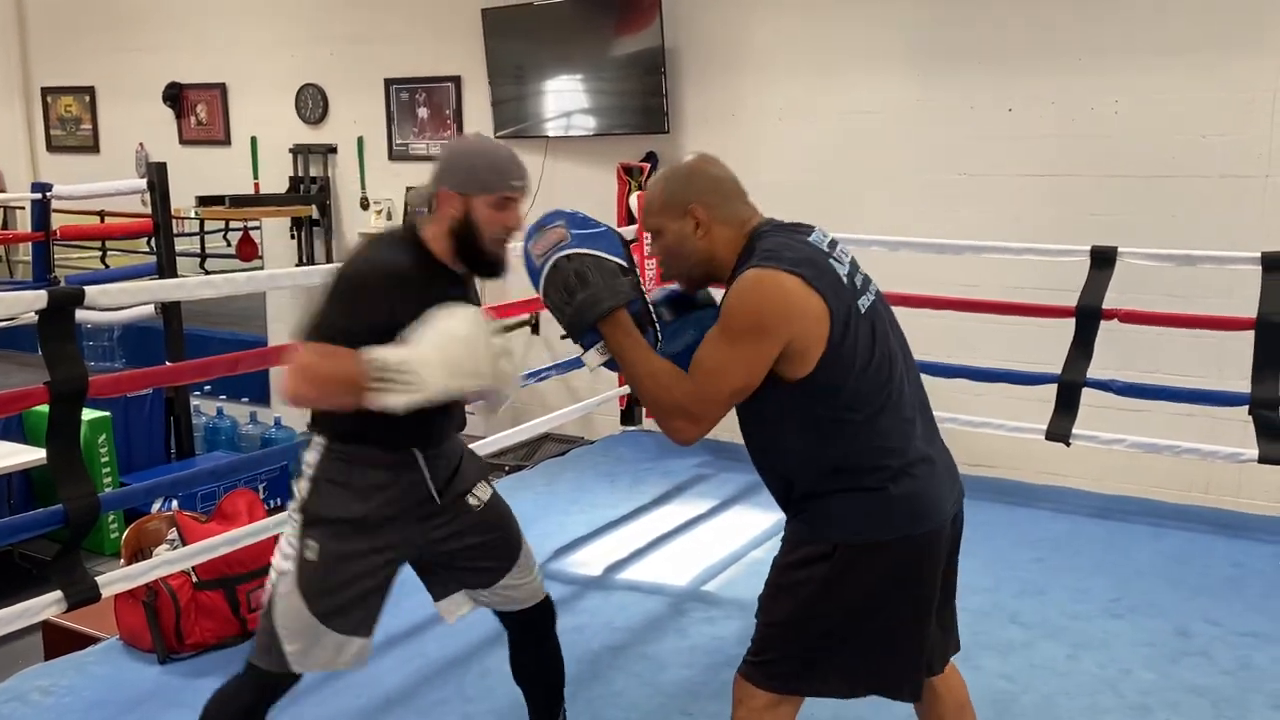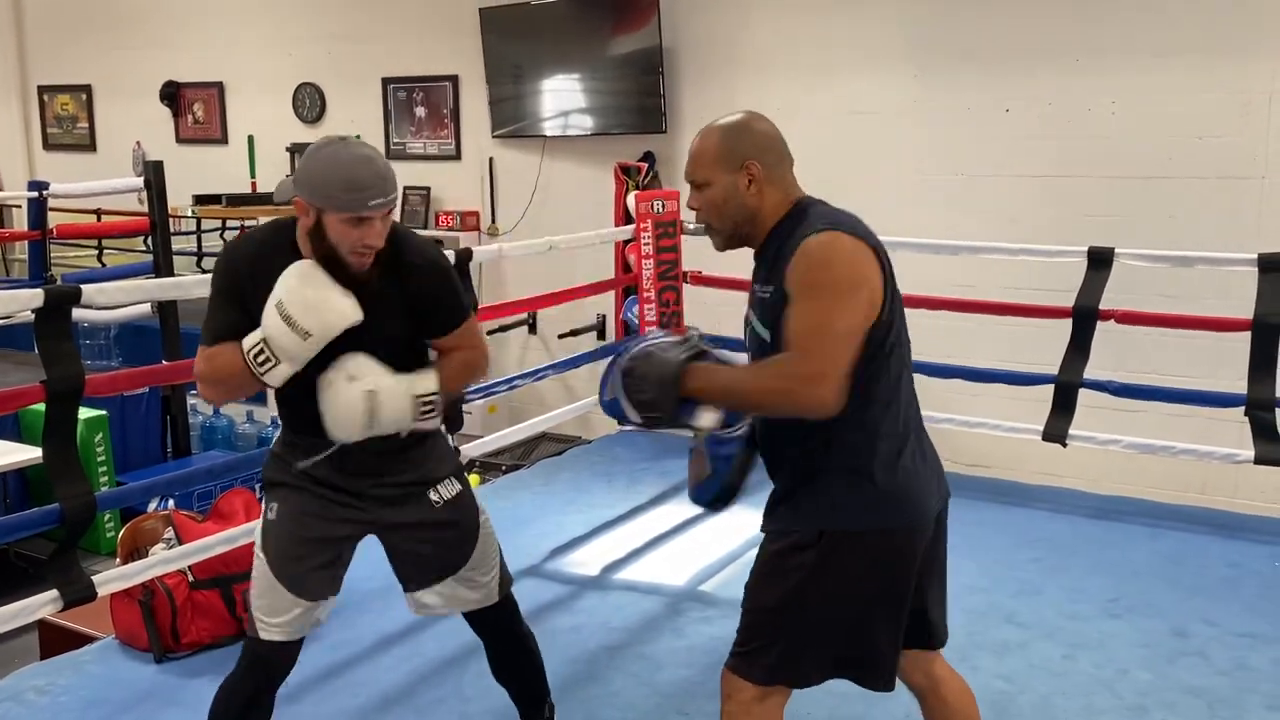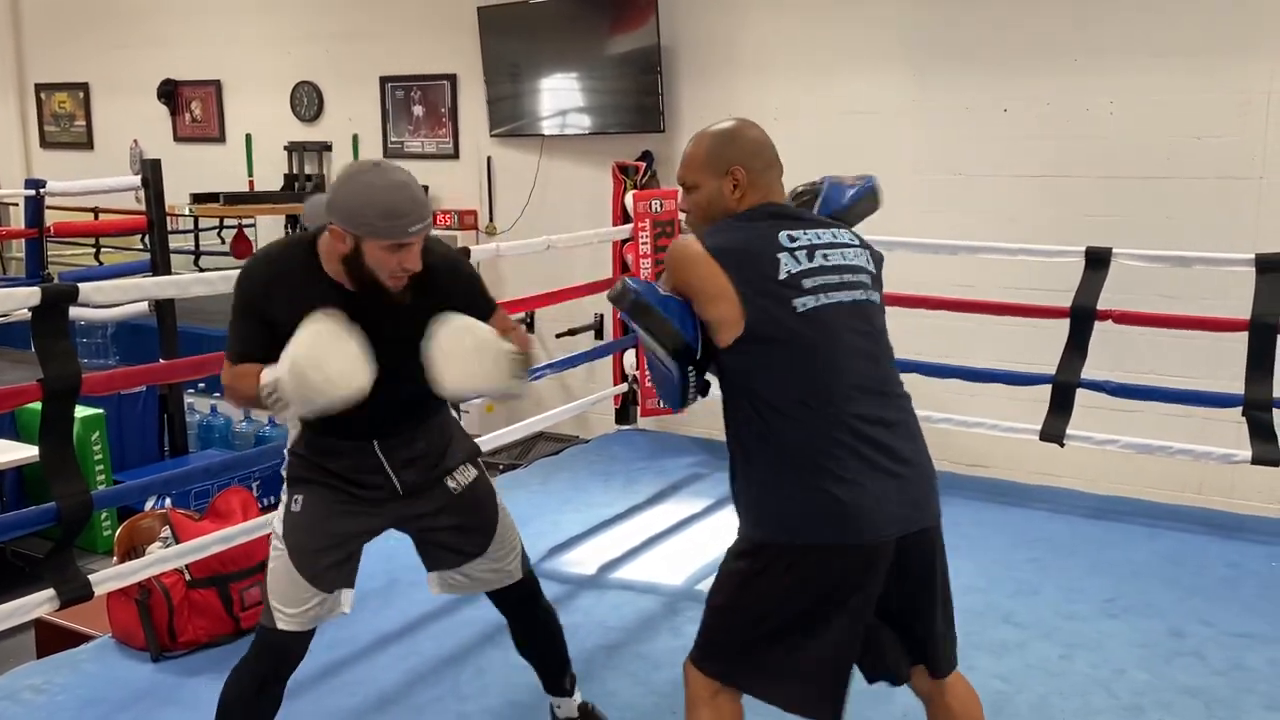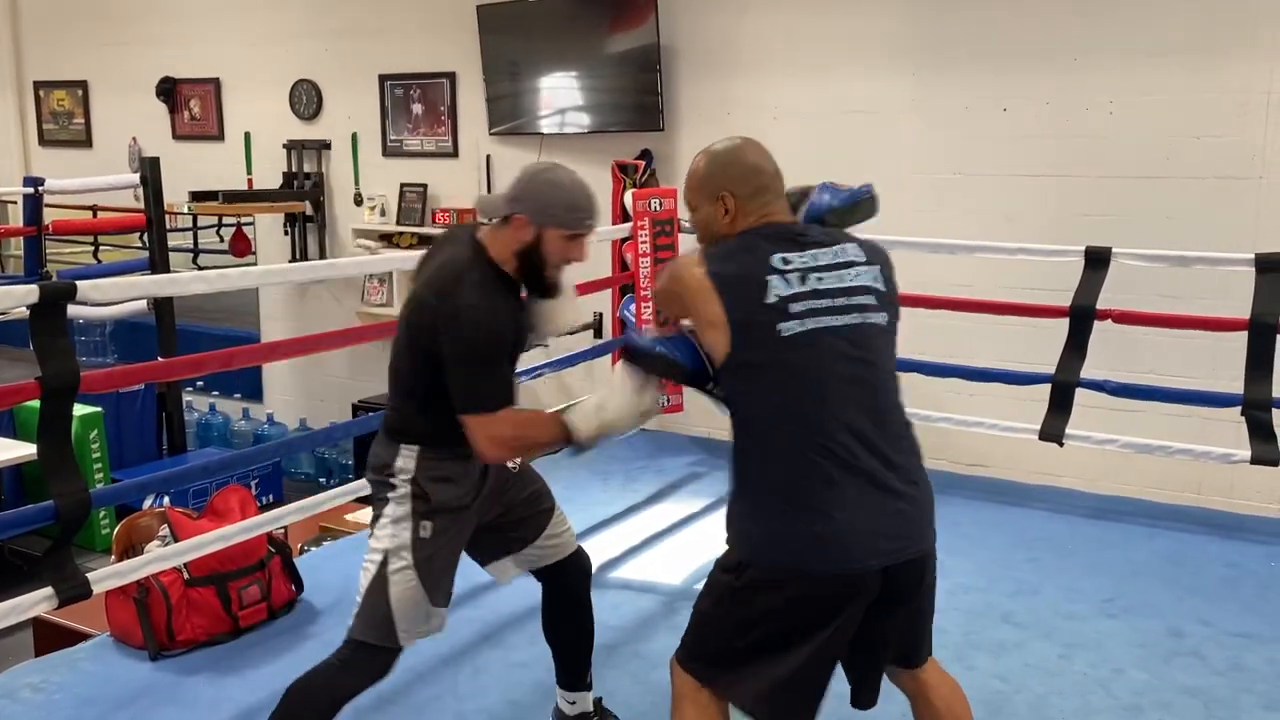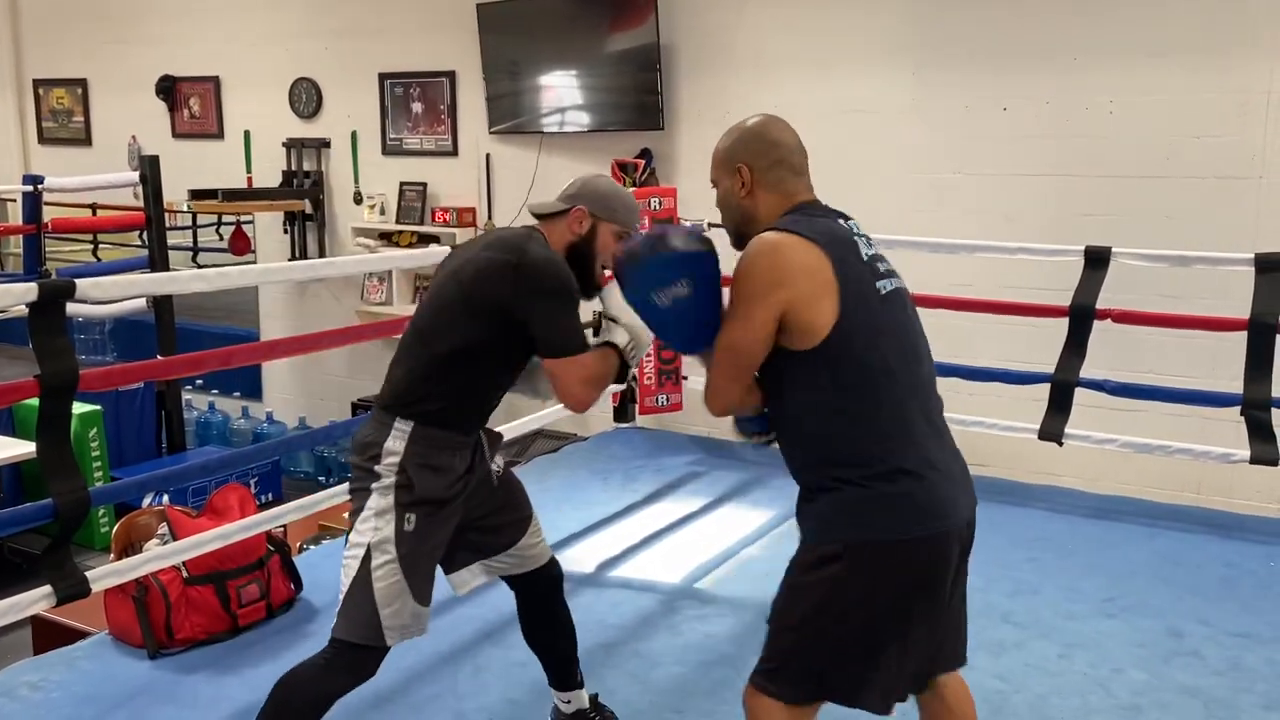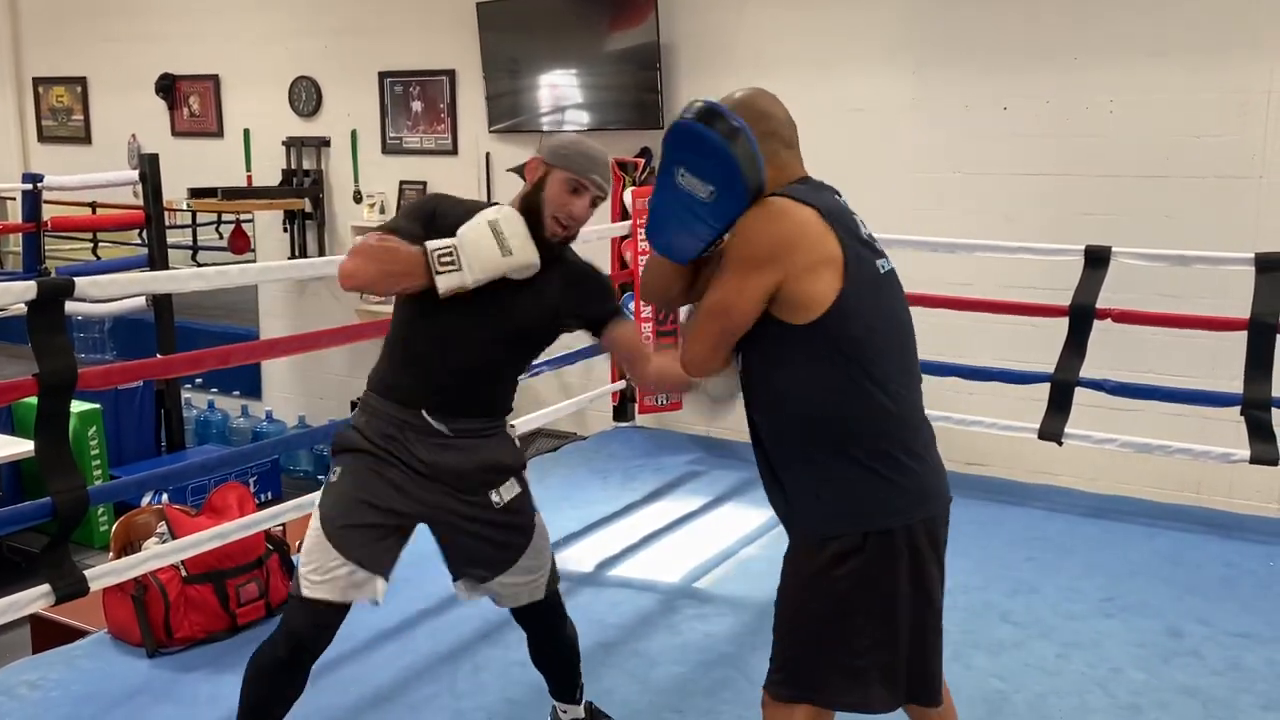
dt=0.3s
person 1, frame 1
left shoulder: (768, 288)
right shoulder: (800, 248)
left elbow: (689, 416)
left wrist: (609, 314)
left hip: (865, 520)
right hip: (923, 498)
right knee: (922, 661)
person 1, frame 2
left shoulder: (827, 250)
right shoulder: (785, 245)
left elbow: (811, 388)
left wrist: (691, 379)
right wrist: (718, 376)
left hip: (847, 513)
right hip: (906, 497)
right knee: (917, 656)
person 1, frame 3
left shoulder: (697, 256)
right shoulder: (859, 249)
right wrist: (704, 328)
left hip: (806, 526)
right hip: (908, 505)
right knee: (931, 669)
person 1, frame 4
left shoulder: (699, 277)
right shoulder: (872, 262)
left elbow: (668, 297)
left hip: (795, 546)
right hip: (904, 525)
right knee: (914, 666)
person 1, frame 5
left shoulder: (775, 255)
right shoulder: (836, 237)
left elbow: (728, 396)
right wrist: (691, 304)
left hip: (876, 520)
right hip: (935, 503)
right knee: (924, 664)
person 1, frame 6
left shoulder: (777, 224)
right shoulder: (812, 214)
left elbow: (697, 356)
right elbow: (660, 290)
right wrist: (685, 225)
left hip: (862, 510)
right hip: (896, 493)
right knee: (902, 659)
person 2, frame 1
left shoulder: (467, 250)
right shoulder: (374, 268)
right elbow: (304, 381)
right wrist: (416, 369)
left hip: (440, 470)
right hip: (350, 483)
left knee: (531, 611)
right knee: (274, 669)
person 2, frame 2
left shoulder: (418, 261)
right shoulder: (250, 261)
left elbow: (469, 356)
right elbow: (212, 385)
left wrist: (411, 396)
right wrist: (281, 339)
left hip: (411, 461)
right hip: (310, 473)
left knee: (496, 613)
right knee: (266, 657)
person 2, frame 3
left shoulder: (439, 267)
right shoulder: (273, 275)
left elbow: (506, 335)
right elbow: (238, 379)
left wrist: (502, 358)
right wrist: (287, 386)
left hip: (429, 452)
right hip: (329, 466)
left knee: (520, 590)
right knee: (279, 644)
person 2, frame 4
left shoulder: (480, 247)
right shoulder: (472, 304)
right elbow: (494, 437)
left wrist: (536, 314)
right wrist: (595, 418)
left hip: (483, 457)
right hip: (426, 472)
left knee: (569, 572)
right knee: (371, 652)
person 2, frame 5
left shoulder: (507, 251)
right shoulder: (541, 263)
right elbow: (578, 390)
left wrist: (518, 373)
right wrist: (625, 345)
left hip: (462, 451)
right hip: (408, 458)
left knee: (542, 578)
right knee: (356, 653)
person 2, frame 6
left shoulder: (576, 282)
right shoulder: (444, 215)
left elbow: (646, 369)
right elbow: (355, 270)
right wrist: (461, 259)
left hip: (480, 453)
right hip: (386, 442)
left knee: (540, 607)
right knee: (307, 624)
